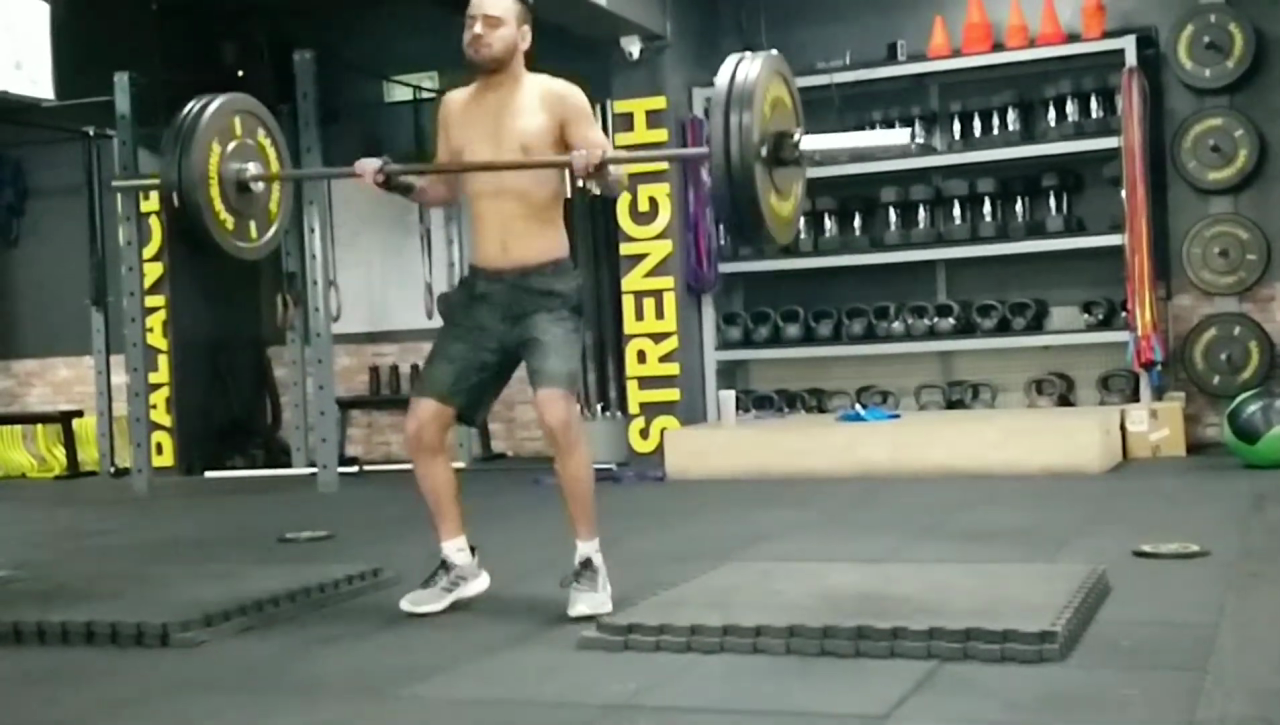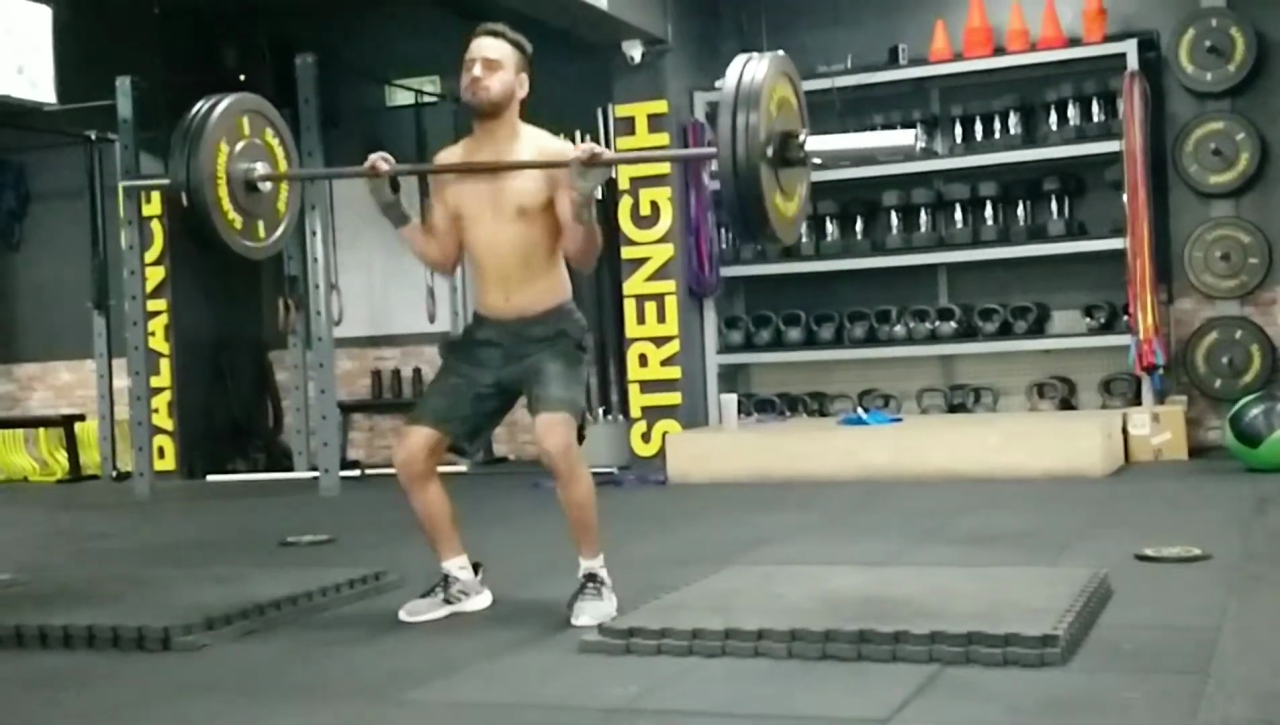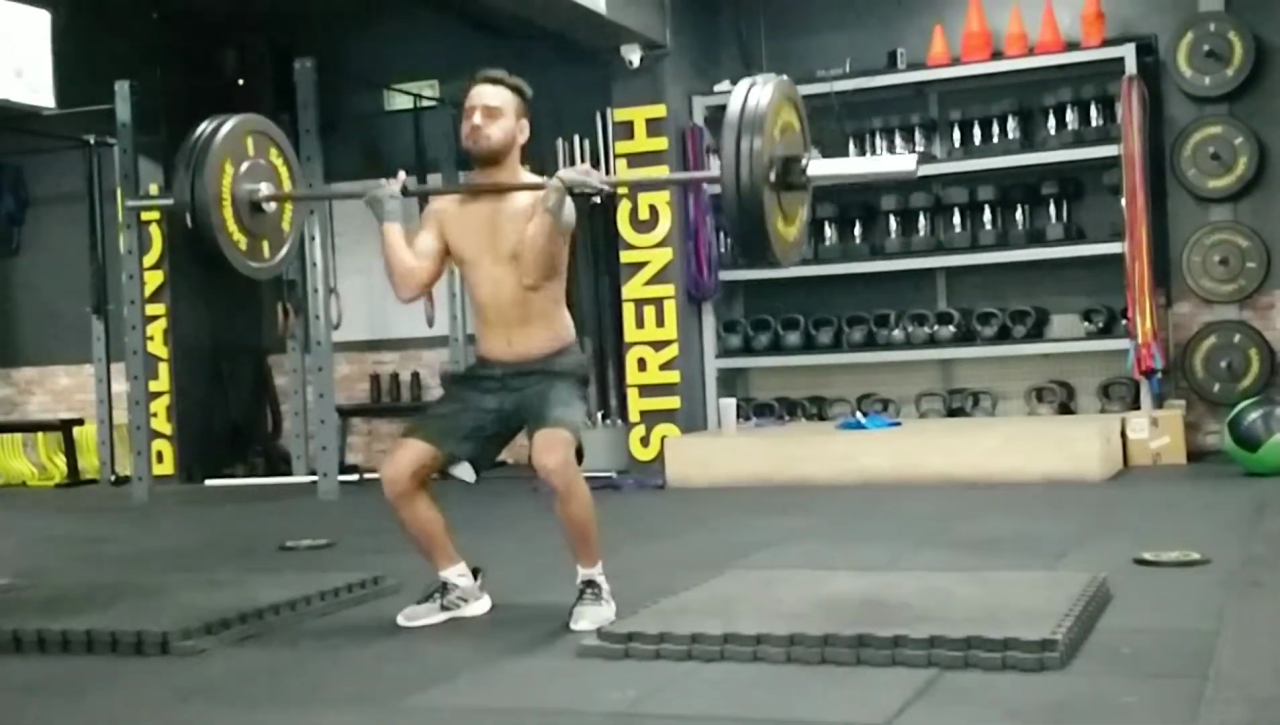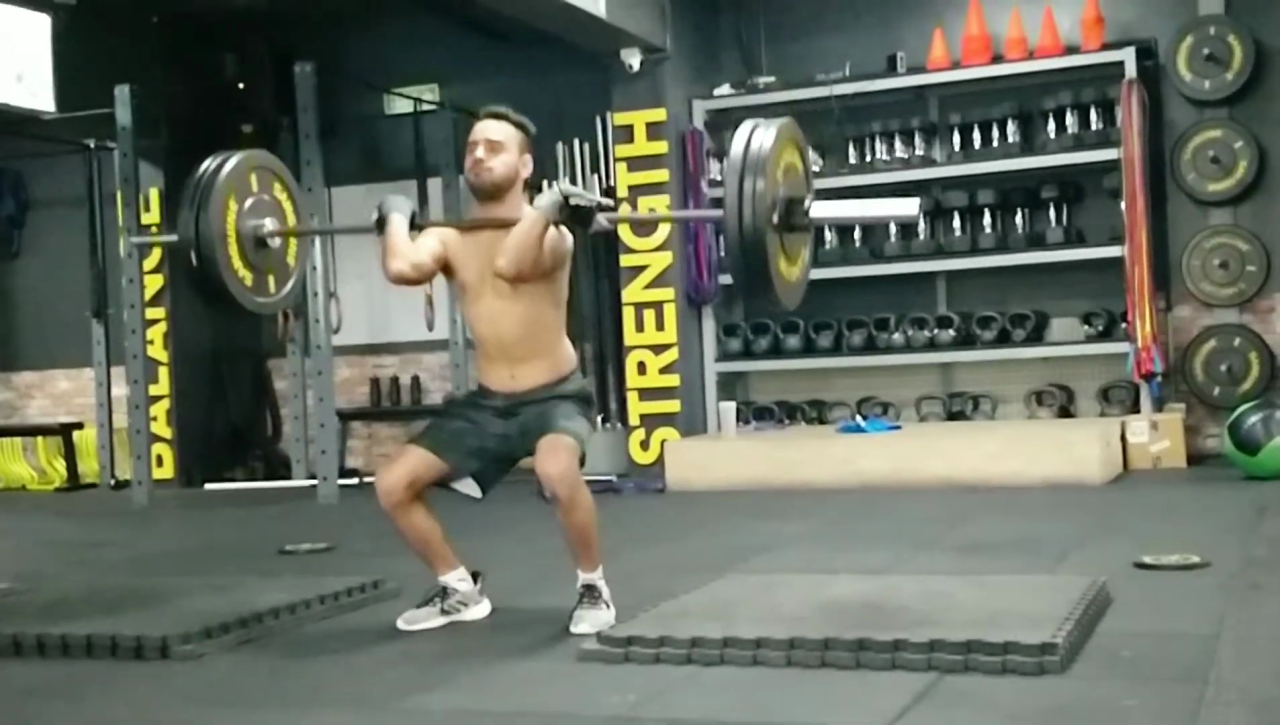
dt=0.3s
person 1, frame 1
left shoulder: (558, 98)
right shoulder: (453, 107)
left elbow: (612, 183)
left wrist: (598, 165)
right wrist: (396, 182)
left hip: (546, 289)
right hip: (480, 292)
left knee: (558, 416)
right knee: (422, 424)
left ankle: (589, 562)
right ankle: (459, 563)
person 1, frame 2
left shoulder: (552, 154)
right shoulder: (447, 165)
left elbow: (585, 257)
right elbow: (444, 258)
left wrist: (584, 193)
right wrist: (393, 207)
left hip: (549, 332)
right hip: (484, 336)
left knee: (556, 442)
right knee: (412, 454)
left ankle: (593, 576)
right ankle: (461, 578)
person 1, frame 3
left shoulder: (549, 200)
right shoulder: (443, 207)
left elbow: (530, 273)
right elbow: (409, 284)
left wrist: (556, 193)
right wrist: (390, 212)
left hip: (551, 370)
right hip: (484, 376)
left knee: (553, 460)
right knee: (398, 474)
left ankle: (593, 583)
right ankle: (459, 583)
person 1, frame 4
left shoulder: (550, 234)
right shoulder: (447, 237)
left elbow: (508, 264)
right elbow: (401, 267)
left wrist: (551, 205)
right wrist: (396, 216)
left hip: (553, 399)
right hip: (486, 405)
left knee: (557, 469)
right knee: (392, 485)
left ankle: (593, 587)
right ankle: (459, 587)
